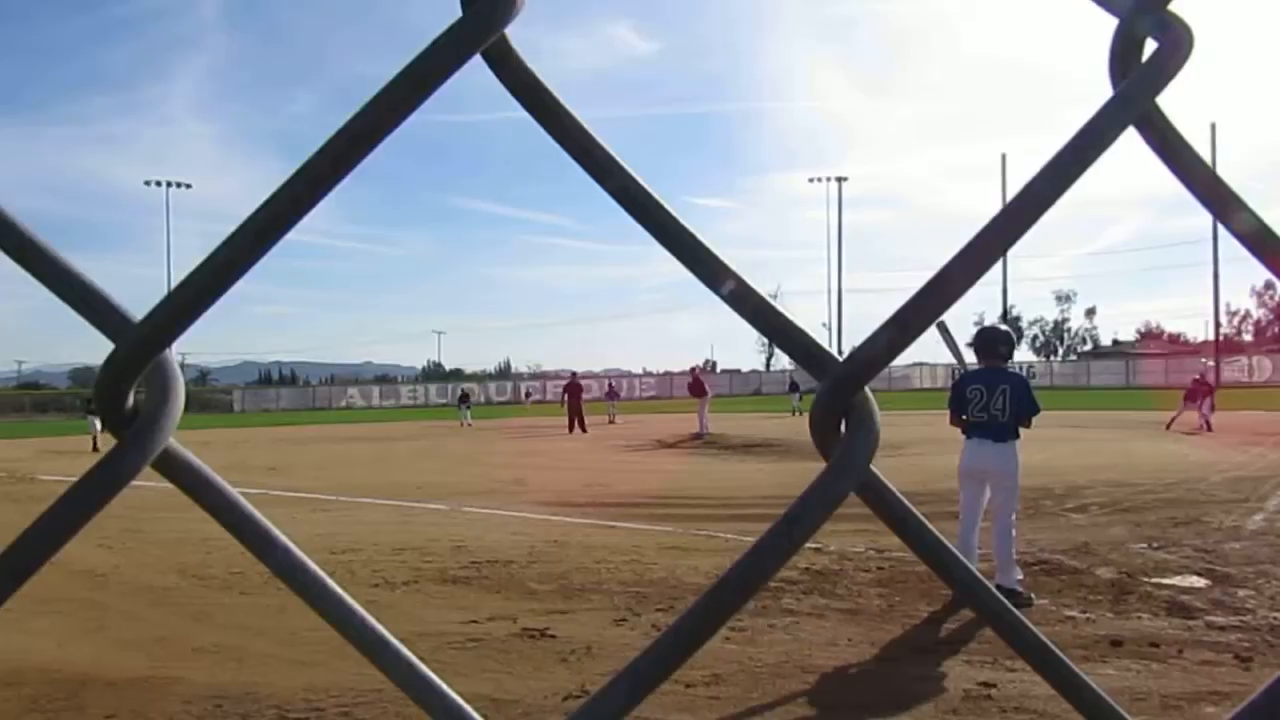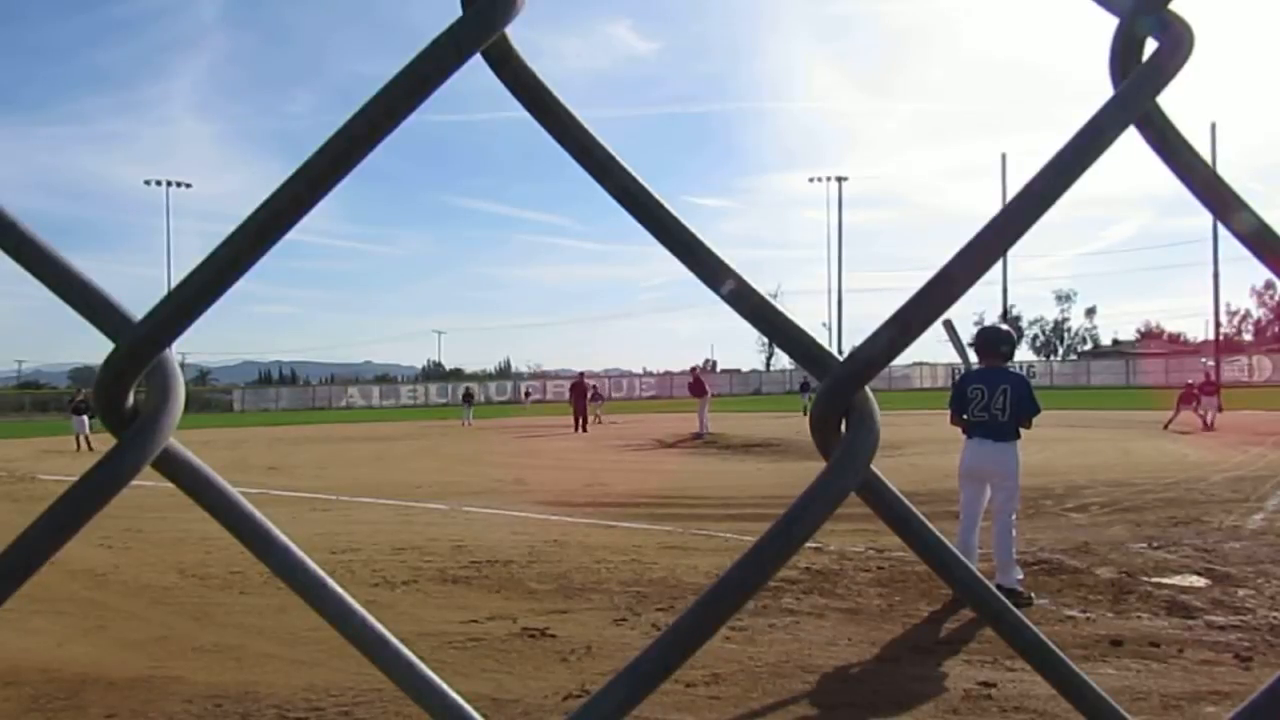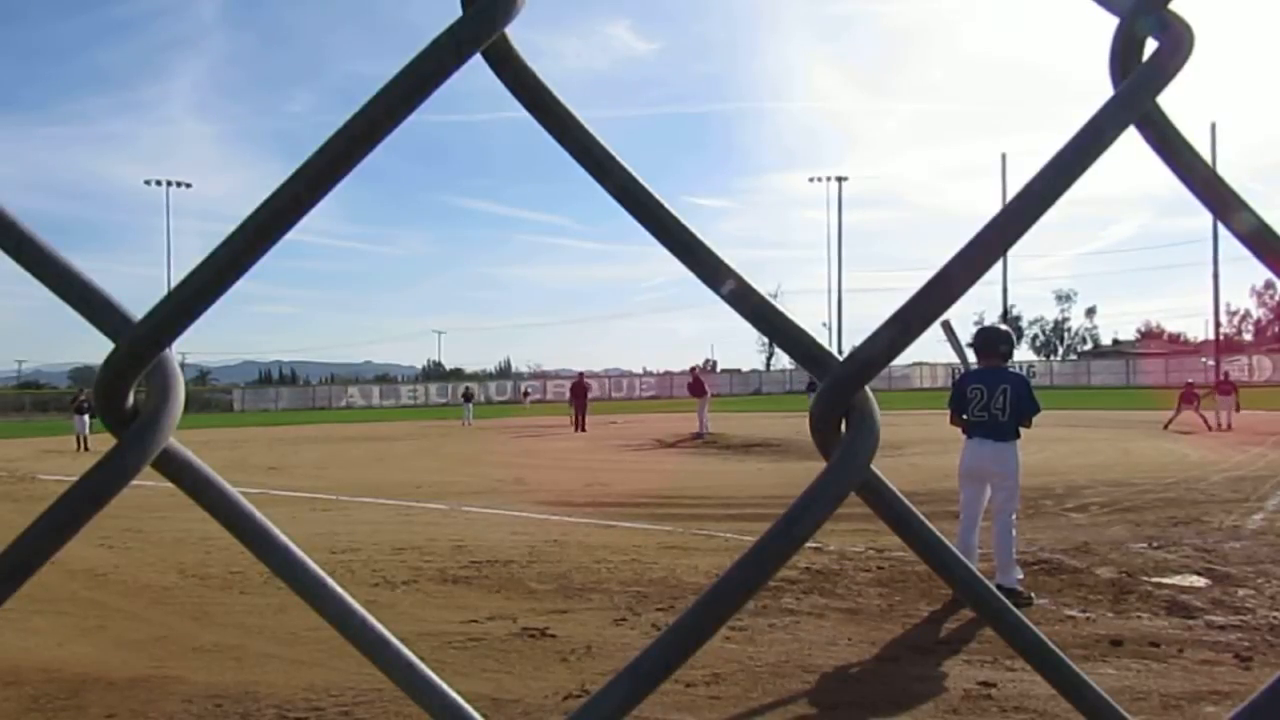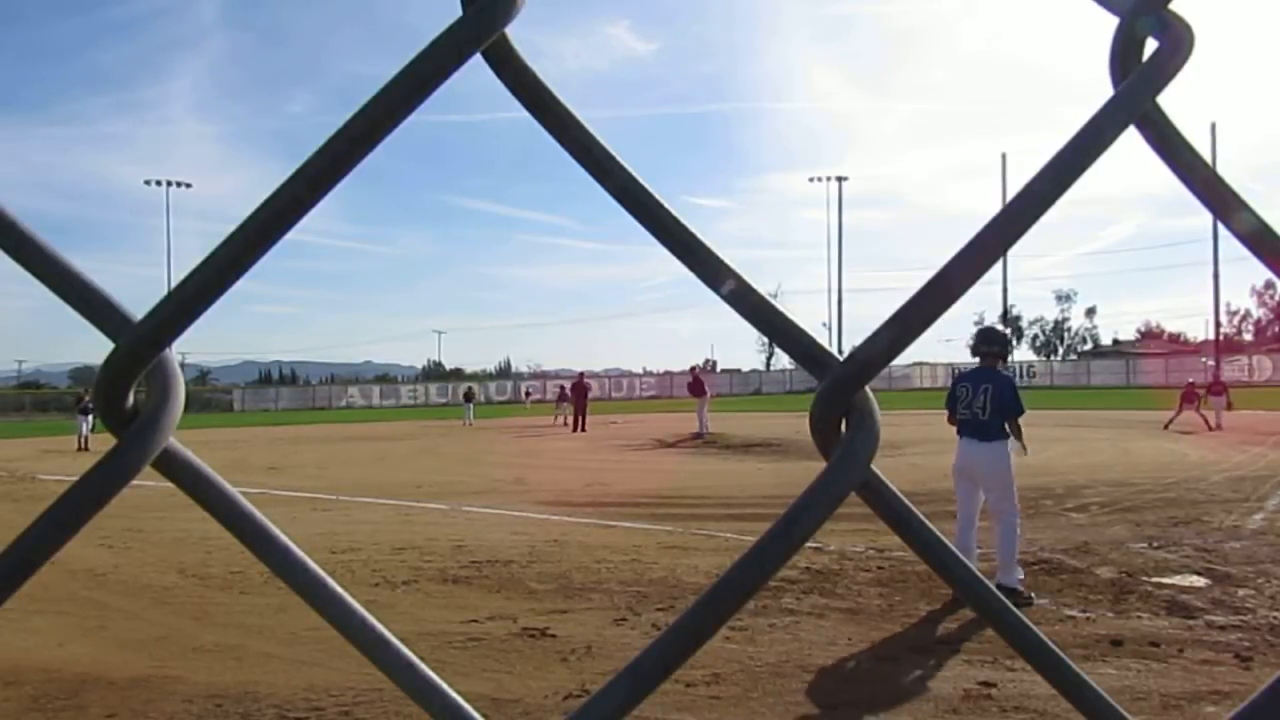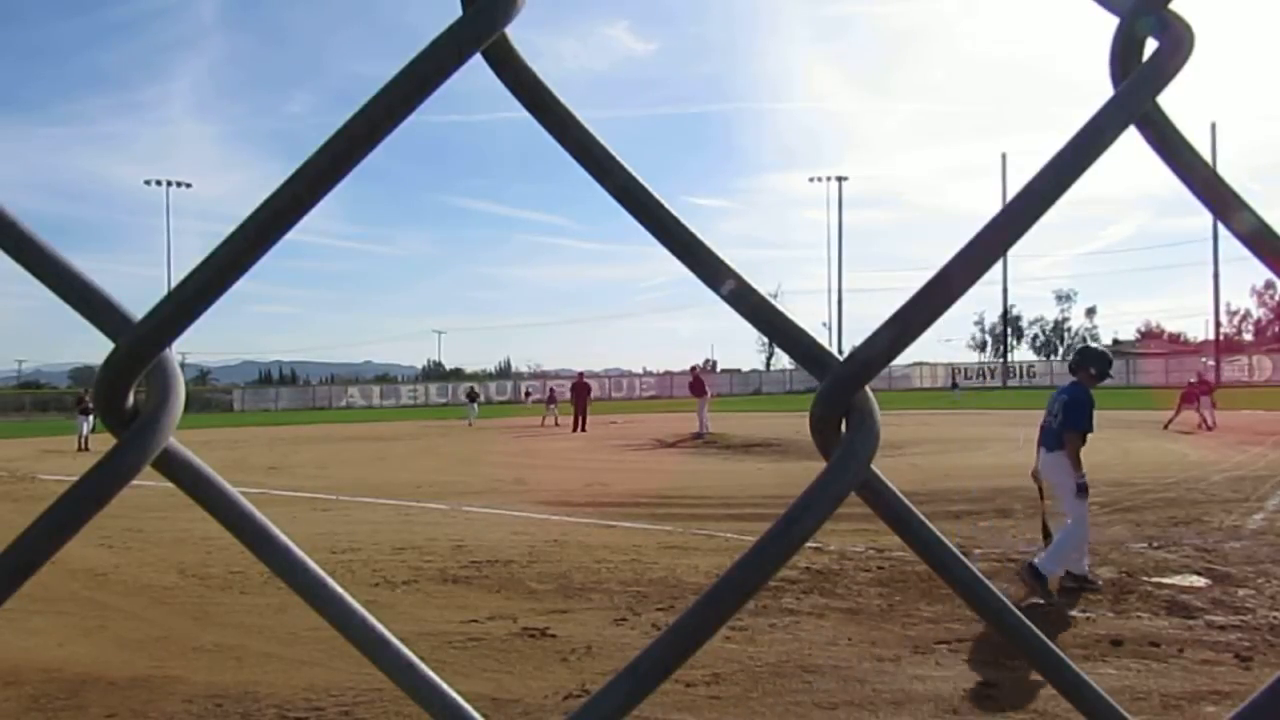
dt=1s
person 1, frame 1
left shoulder: (965, 380)
right shoulder: (1017, 382)
left elbow: (954, 420)
right elbow: (1026, 422)
left hip: (972, 452)
right hip: (1003, 453)
left knee: (968, 518)
right knee: (1004, 519)
right ankle: (1006, 583)
person 1, frame 2
left shoulder: (967, 379)
right shoulder: (1017, 382)
left elbow: (955, 419)
right elbow: (1027, 423)
left hip: (973, 451)
right hip: (1004, 452)
left knee: (969, 517)
right knee: (1004, 519)
right ankle: (1006, 582)
person 1, frame 3
left shoulder: (966, 380)
right shoulder: (1017, 381)
left elbow: (955, 419)
right elbow: (1027, 422)
left hip: (973, 451)
right hip: (1004, 452)
left knee: (968, 517)
right knee: (1004, 518)
right ankle: (1006, 582)
person 1, frame 4
left shoulder: (961, 380)
right shoulder: (1003, 381)
left elbow: (951, 419)
right elbow: (1012, 424)
right wrist: (1021, 442)
left hip: (965, 451)
right hip: (993, 452)
left knee: (965, 518)
right knee: (1007, 519)
right ankle: (1007, 583)
person 1, frame 5
left shoulder: (1062, 392)
right shoulder: (1083, 397)
left elbow: (1046, 428)
right elbow: (1069, 438)
left wrist: (1039, 464)
right wrist: (1080, 475)
left hip: (1047, 459)
right hip: (1060, 459)
left knee: (1078, 517)
right knee: (1078, 523)
left ankle: (1075, 572)
right ankle: (1039, 569)
